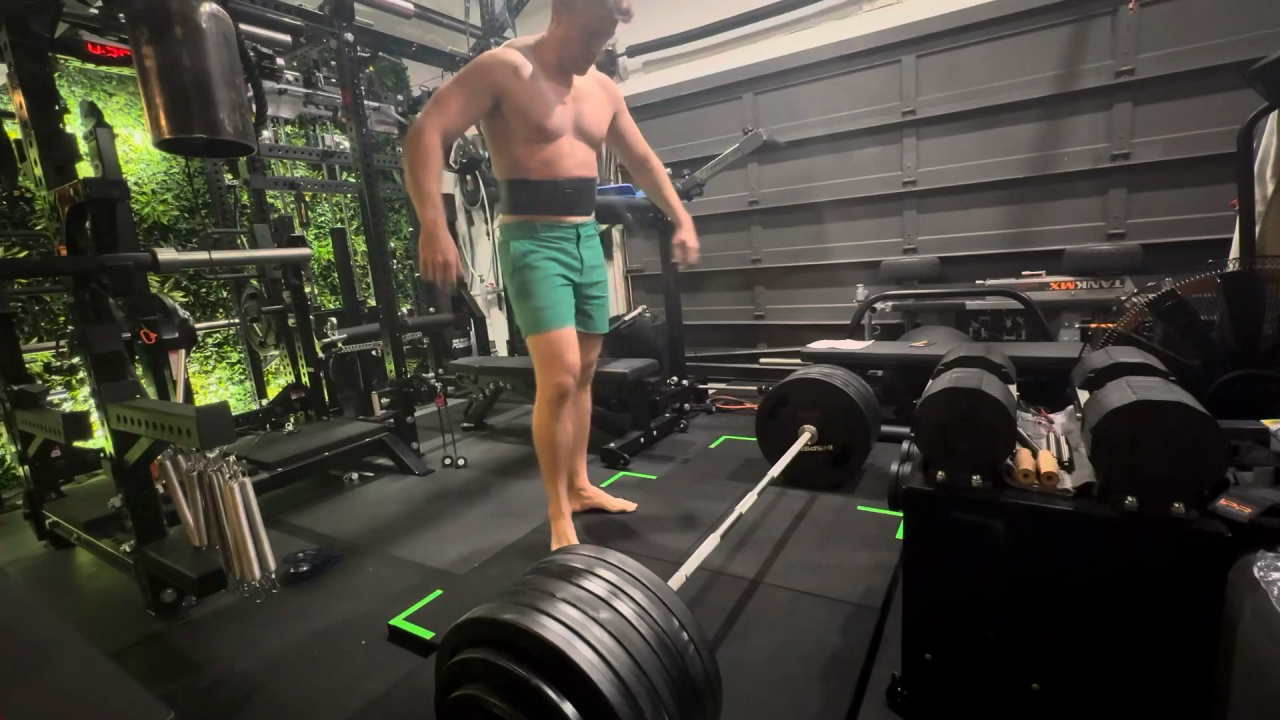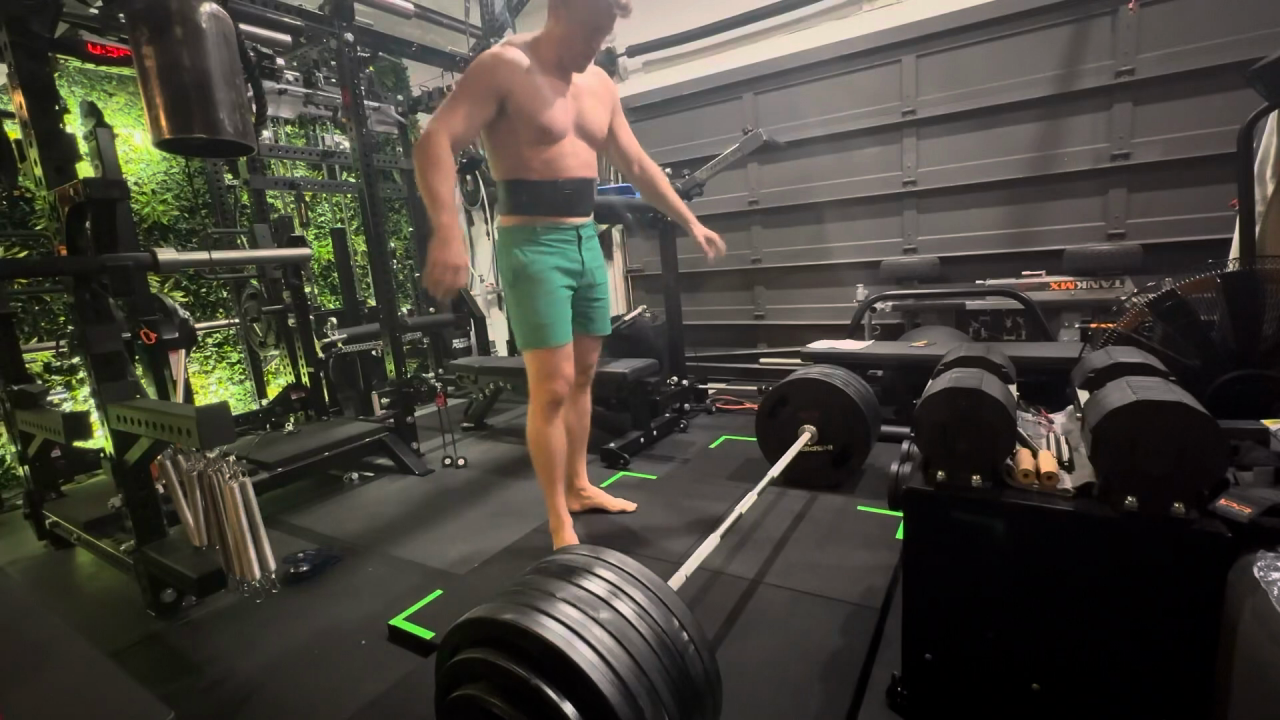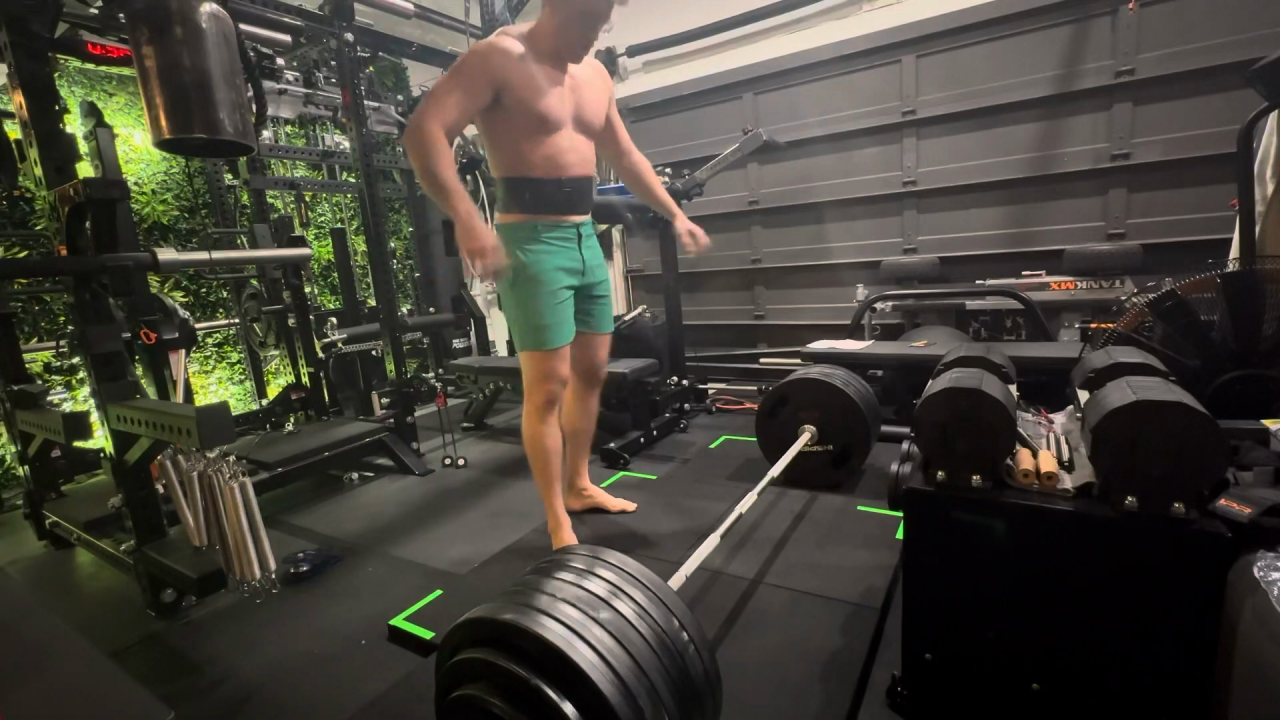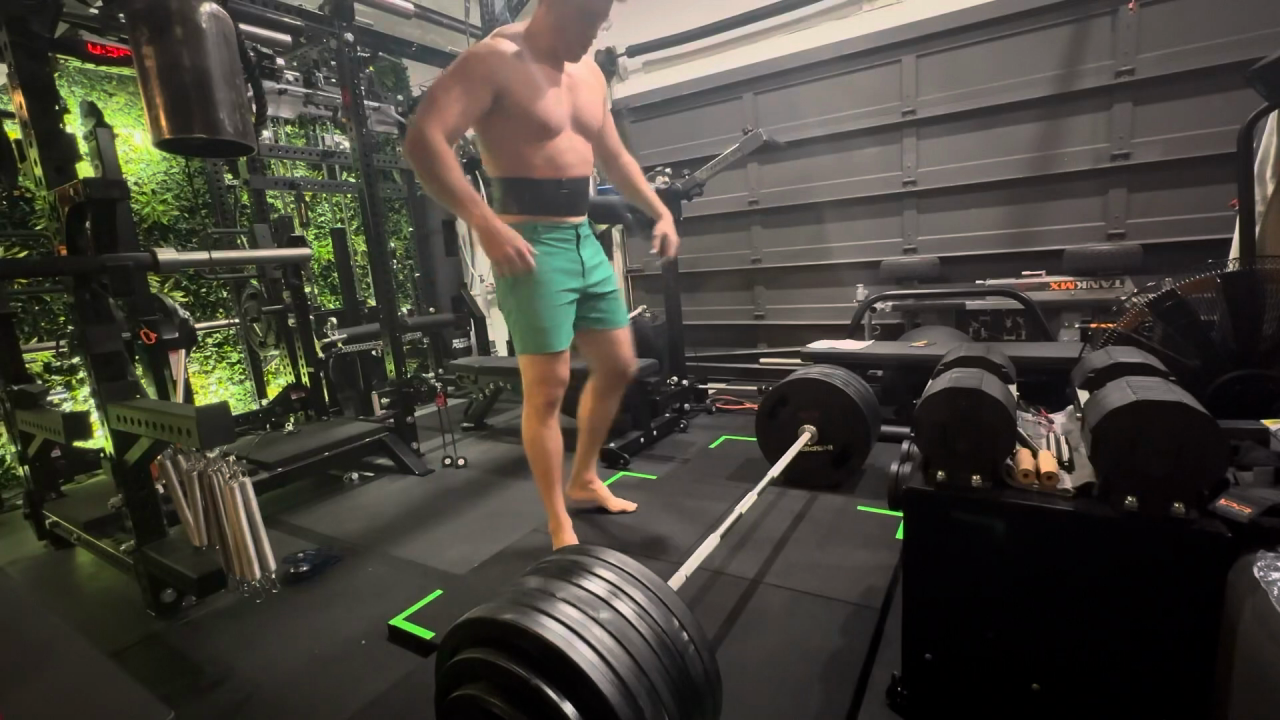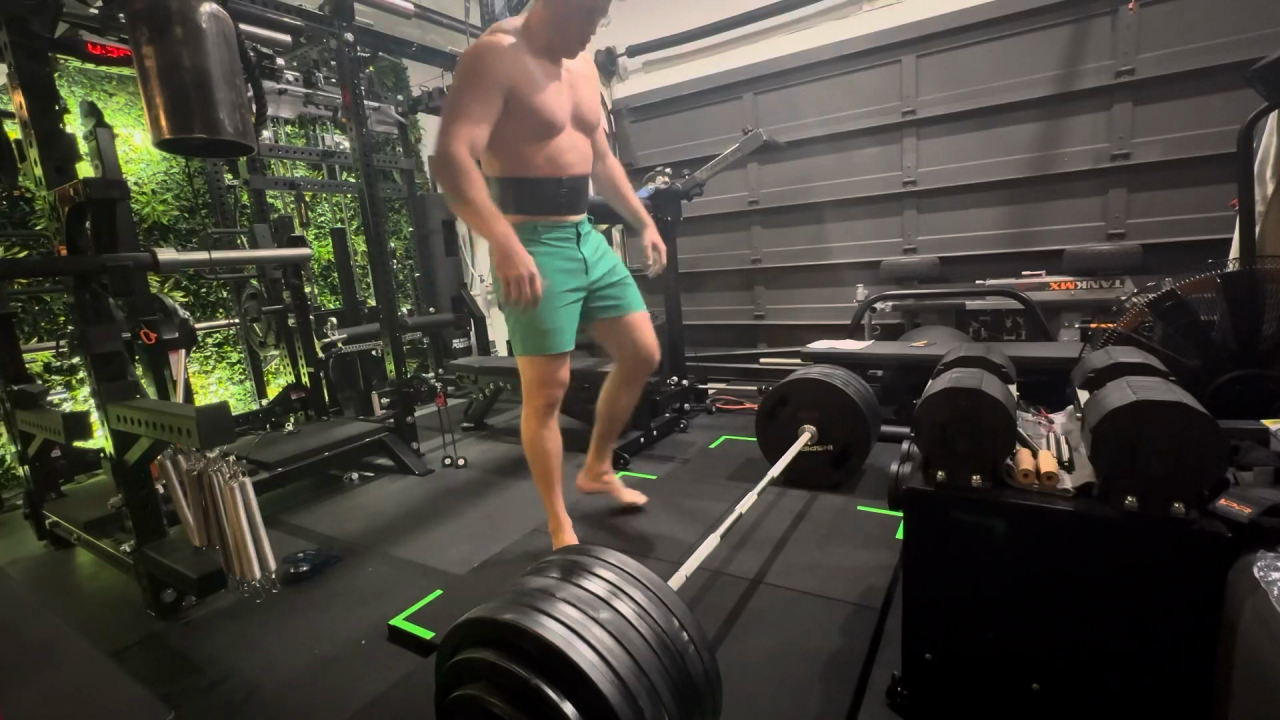
dt=0.1s
person 1, frame 1
left shoulder: (601, 89)
right shoulder: (502, 71)
left elbow: (643, 161)
right elbow: (424, 135)
left wrist: (681, 221)
right wrist: (434, 228)
left hip: (587, 242)
right hip: (532, 243)
left knee: (580, 376)
right knee: (558, 378)
left ankle: (576, 487)
right ankle: (559, 522)
person 1, frame 2
left shoulder: (598, 85)
right shoulder: (503, 68)
left elbow: (637, 164)
right elbow: (436, 143)
left wrist: (689, 221)
right wrist: (448, 231)
left hip: (585, 242)
right hip: (532, 246)
left knee: (582, 377)
right knee: (552, 389)
left ankle: (578, 486)
right ankle: (561, 527)
person 1, frame 3
left shoulder: (595, 75)
right shoulder: (499, 59)
left elbow: (627, 158)
right elbow: (423, 131)
left wrist: (676, 213)
right wrist: (467, 218)
left hip: (586, 238)
right hip: (530, 244)
left knee: (590, 375)
right knee: (550, 387)
left ankle: (579, 486)
right ankle: (561, 528)
person 1, frame 4
left shoulder: (589, 74)
right shoulder: (495, 61)
left elbow: (615, 159)
right elbow: (425, 139)
left wrist: (660, 212)
right wrist: (485, 222)
left hip: (585, 240)
right hip: (529, 245)
left knee: (619, 367)
right knee: (547, 389)
left ankle: (584, 479)
right ankle: (560, 528)
person 1, frame 5
left shoulder: (583, 66)
right shoulder: (495, 58)
right elbow: (453, 160)
left wrist: (644, 222)
right wrist: (506, 245)
left hip: (588, 237)
right hip: (534, 246)
left knee: (643, 355)
right knee: (547, 389)
left ankle: (598, 468)
right ankle: (560, 529)
